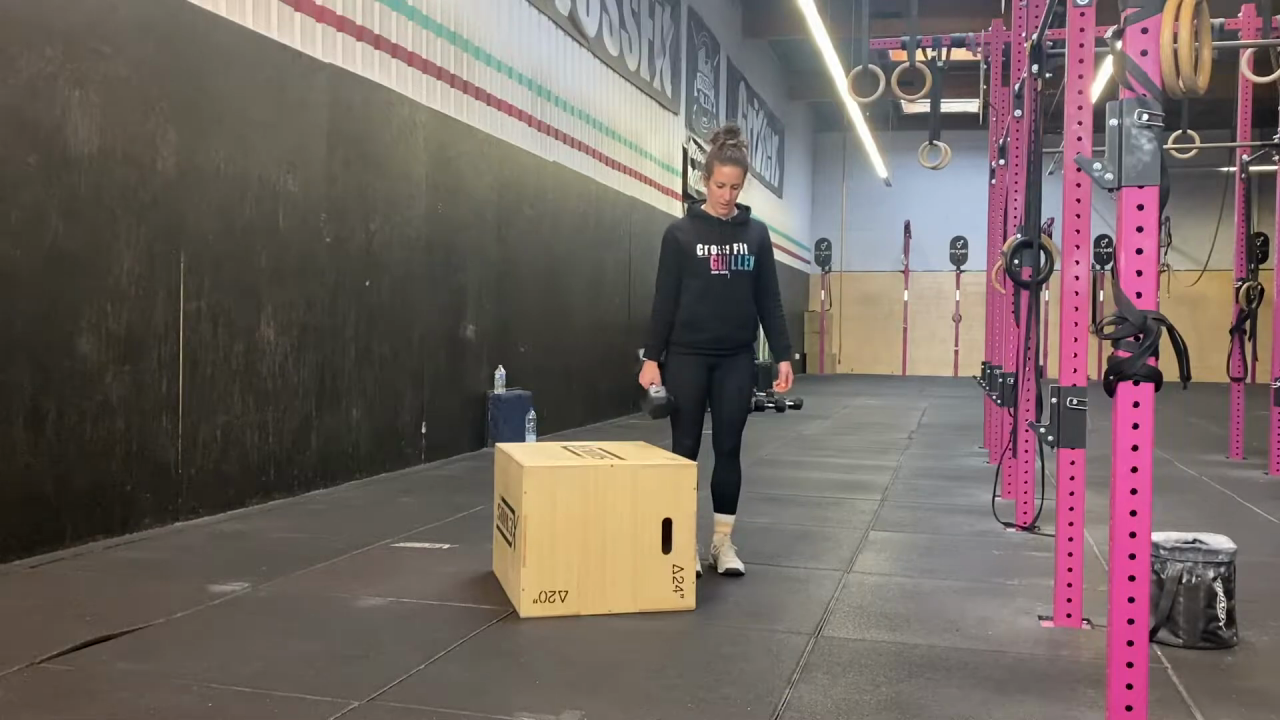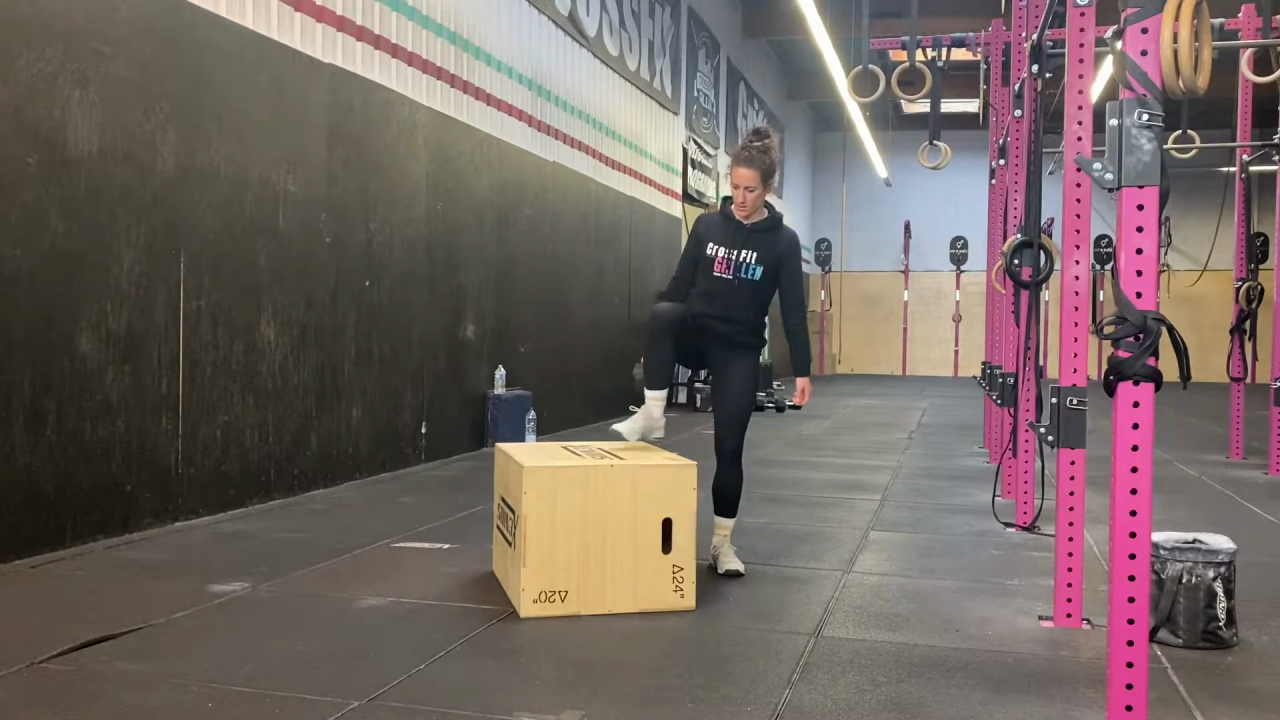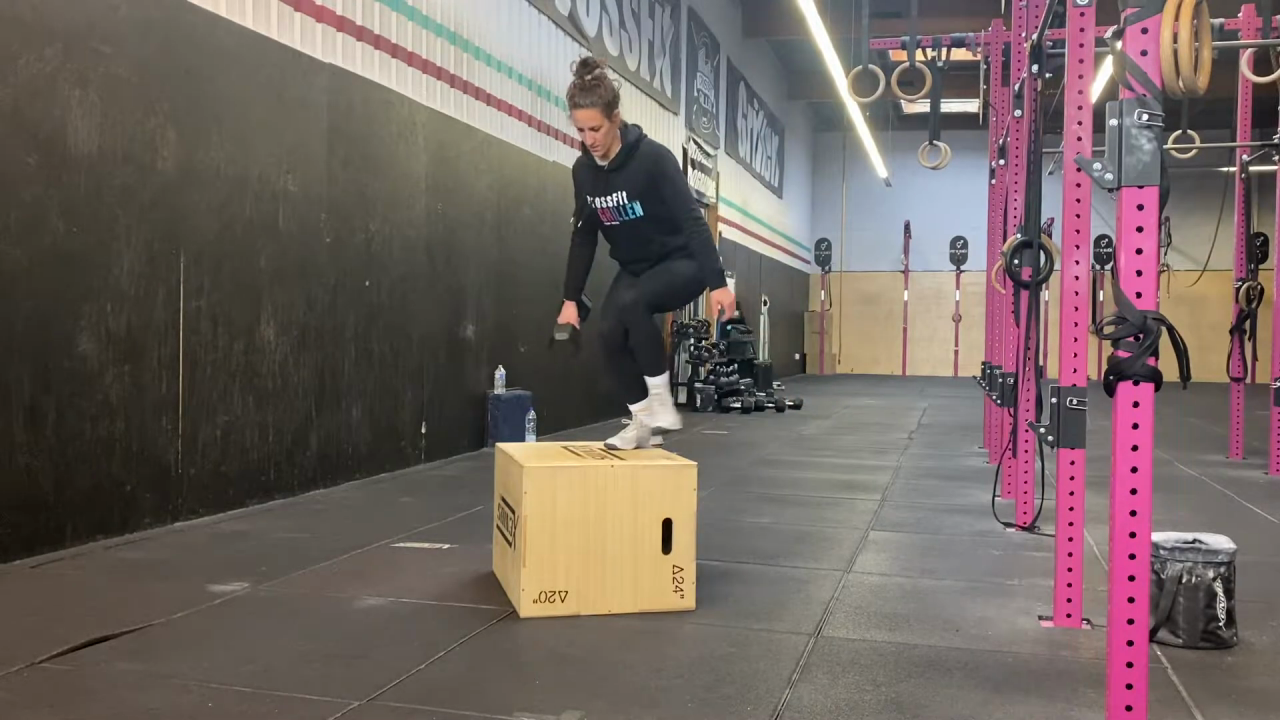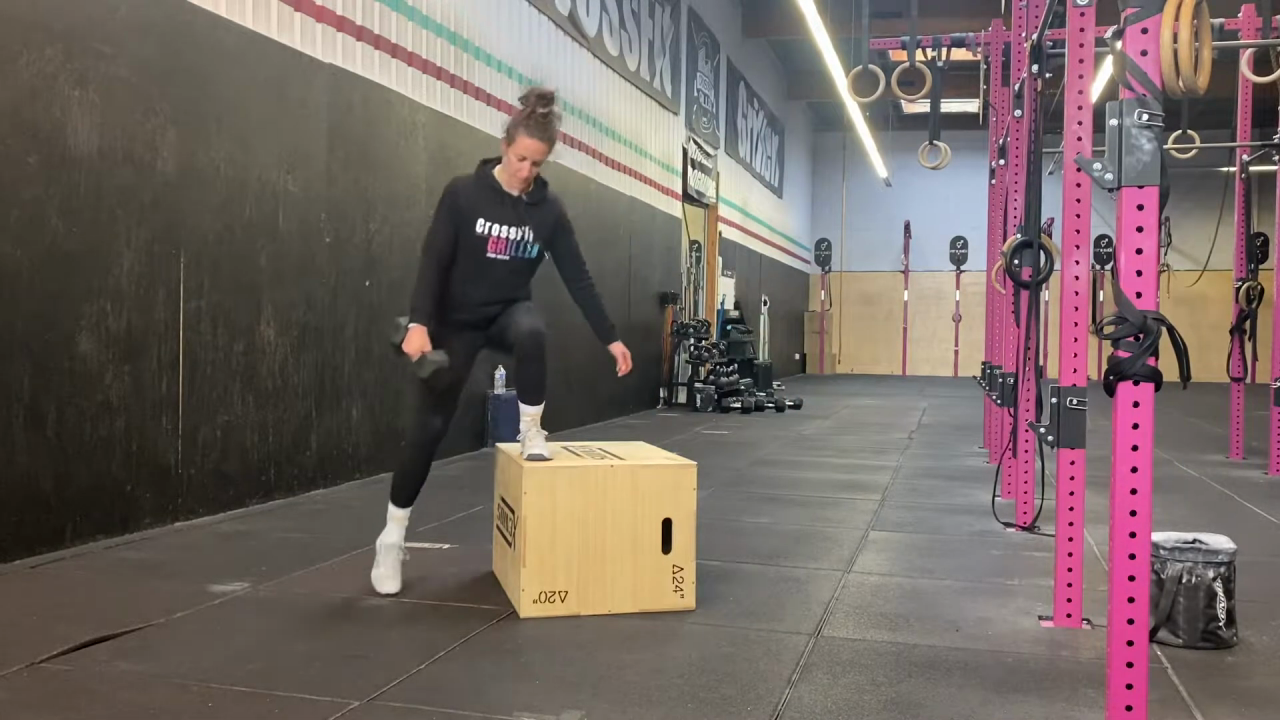
dt=1s
person 1, frame 1
left shoulder: (756, 233)
right shoulder: (680, 232)
left elbow: (769, 300)
right elbow: (664, 299)
left wrist: (783, 356)
right wrist: (651, 357)
left hip: (737, 358)
right hip: (688, 355)
left knee: (728, 449)
right knee: (685, 448)
left ankle: (723, 541)
person 1, frame 2
left shoulder: (782, 241)
right shoulder: (707, 225)
left elbow: (793, 308)
right elbow: (680, 283)
left wrist: (802, 369)
right wrist: (656, 340)
left hip: (739, 352)
right hip: (694, 336)
left knee: (729, 448)
right knee: (664, 312)
left ankle: (722, 542)
right ankle: (652, 415)
person 1, frame 3
left shoulder: (653, 158)
right shoulder: (583, 170)
left elbow: (691, 219)
right elbow: (584, 236)
left wrist: (717, 282)
right wrist: (570, 298)
left hip: (681, 262)
right hip: (634, 267)
left knee: (631, 303)
right knee: (609, 332)
left ankle: (661, 399)
right ankle: (644, 420)
person 1, frame 4
left shoulder: (548, 209)
right shoulder: (463, 193)
left elbow: (578, 278)
right elbow: (433, 261)
left wrist: (610, 337)
right wrist: (419, 323)
left hip: (508, 313)
right hip: (457, 321)
left knee: (531, 328)
right knee: (431, 424)
left ankle: (531, 429)
right ankle: (392, 537)
